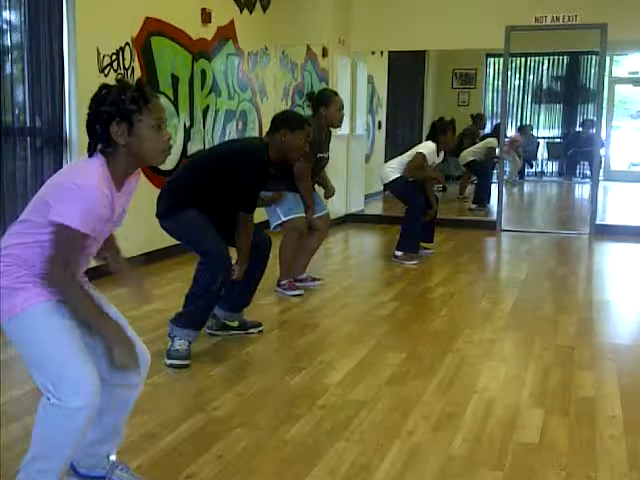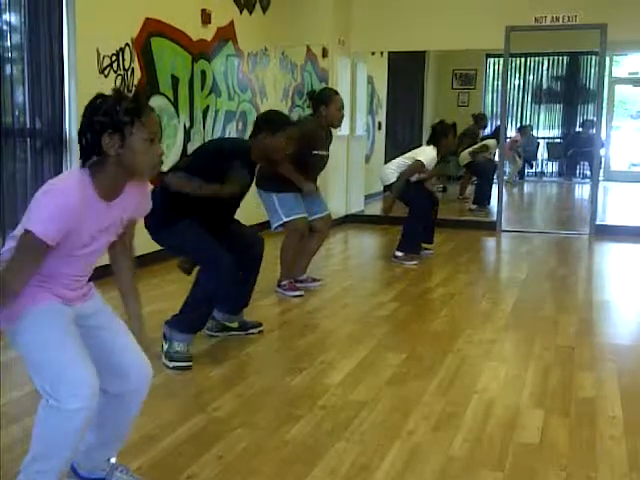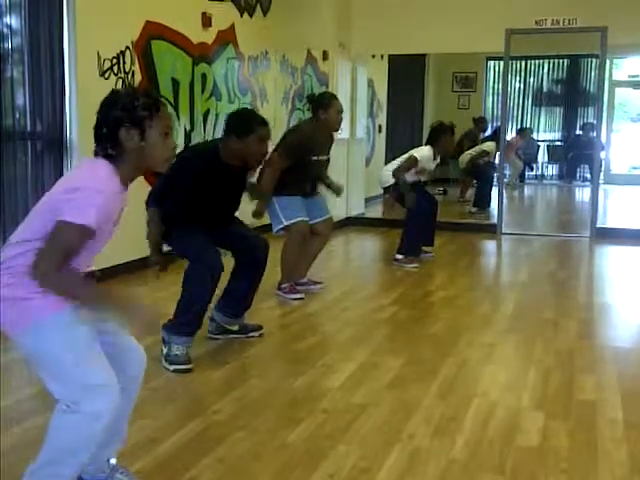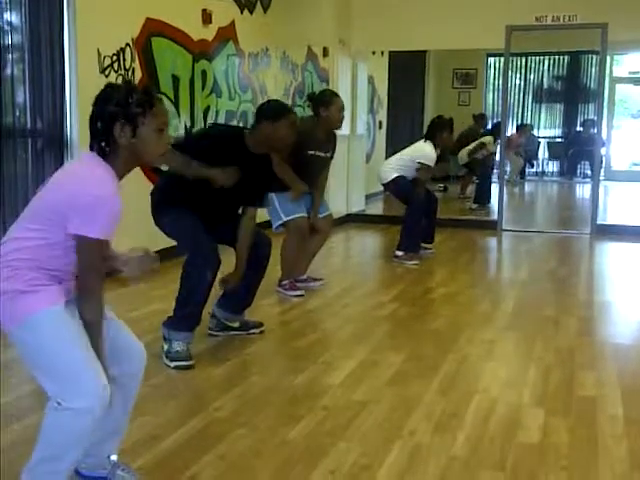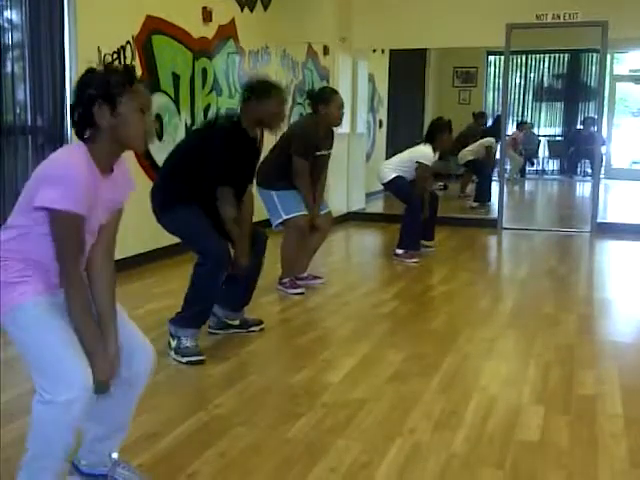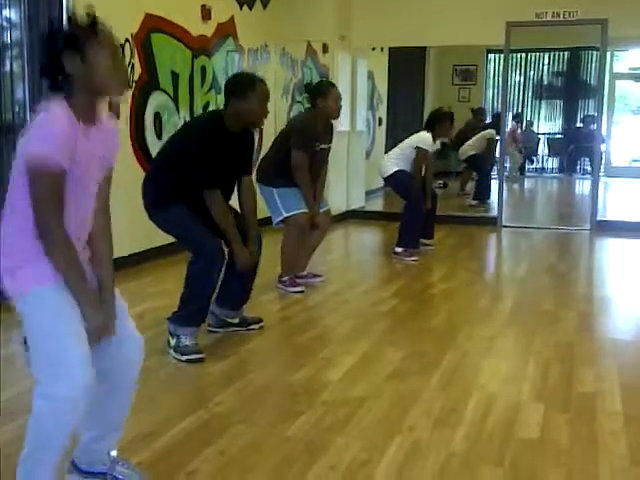
dt=0.4s
person 1, frame 1
left shoulder: (126, 178)
right shoulder: (87, 186)
right elbow: (58, 275)
left wrist: (117, 261)
right wrist: (112, 337)
left hip: (65, 285)
left knee: (132, 364)
right knee: (78, 390)
person 1, frame 2
left shoulder: (136, 190)
right shoulder: (65, 197)
left elbow: (122, 253)
left wrist: (137, 324)
left hip: (78, 294)
left knee: (134, 375)
right knee: (77, 392)
person 1, frame 3
left shoulder: (102, 172)
right shoulder: (100, 190)
right elbow: (44, 268)
right wrist: (122, 305)
left hip: (59, 288)
left knee: (129, 363)
right knee: (97, 396)
person 1, frame 4
left shoulder: (97, 171)
right shoulder: (99, 191)
right elbow: (89, 285)
left wrist: (121, 260)
right wrist: (97, 356)
left hip: (56, 285)
left knee: (127, 357)
right knee: (87, 392)
person 1, frame 5
left shoulder: (119, 174)
right shoulder: (69, 170)
left elbow: (100, 256)
right elbow: (72, 268)
left wrist: (110, 338)
right wrist: (95, 349)
left hip: (64, 282)
left knee: (137, 357)
right knee: (71, 385)
person 1, frame 6
left shoulder: (104, 124)
right shoulder: (54, 125)
left elbow: (98, 214)
right elbow: (48, 223)
left wrist: (107, 293)
right wrist: (90, 305)
left hip: (78, 258)
left knee: (125, 353)
right knee: (67, 381)
person 2, frame 1
left shoulder: (259, 153)
right shoulder: (255, 158)
left elbow: (239, 203)
right elbow: (244, 216)
left wrist: (271, 200)
right wrist: (242, 261)
left hip: (207, 205)
right hip: (178, 205)
left knee: (260, 243)
right knee: (217, 257)
left ankle: (225, 316)
right ankle: (181, 333)
person 2, frame 2
left shoulder: (250, 161)
right shoulder: (226, 152)
right elbow: (173, 180)
right wrist: (222, 190)
left hip: (203, 214)
right hip: (170, 217)
left knee: (250, 244)
right knee: (220, 264)
left ankle: (225, 317)
right ankle: (177, 336)
person 2, frame 3
left shoulder: (244, 160)
right shoulder: (198, 162)
right elbow: (157, 210)
right wrist: (157, 253)
left hip: (213, 215)
right hip: (174, 216)
left knee: (256, 248)
right knee: (208, 262)
left ankle: (226, 320)
right ankle: (176, 339)
person 2, frame 4
left shoulder: (264, 164)
right shoulder: (221, 137)
left elbow: (249, 212)
left wrist: (241, 266)
left hip: (212, 207)
right hip: (174, 203)
left knee: (260, 244)
right knee: (205, 254)
left ankle: (227, 316)
right ankle: (176, 334)
person 2, frame 5
left shoulder: (251, 140)
right shoulder: (223, 134)
left elbow: (245, 193)
right elbow: (224, 197)
left wrist: (245, 243)
right wrist: (239, 248)
left hip: (204, 199)
right hip: (173, 200)
left knee: (255, 243)
right knee: (216, 254)
left ankle: (227, 313)
right ankle: (183, 331)
person 2, frame 6
left shoulder: (244, 135)
right shoulder: (205, 134)
left elbow: (245, 185)
right elbow: (213, 196)
left wrist: (251, 239)
right wrist: (237, 246)
left hip: (201, 197)
right hip: (166, 198)
left knee: (250, 243)
right knee: (210, 251)
left ankle: (225, 313)
right ankle: (181, 330)
person 3, frame 1
left shoulder: (325, 133)
left elbow: (316, 167)
right elbow: (301, 173)
left wrist: (327, 184)
right wrist: (310, 206)
left hip: (298, 184)
right hip: (276, 183)
left knee: (321, 224)
right knee: (297, 226)
left ankle: (298, 274)
right ankle: (283, 280)
person 3, frame 2
left shoulder: (326, 133)
right shoulder: (304, 130)
left wrist: (308, 185)
right wrist: (302, 183)
left hip: (302, 186)
right hip: (277, 184)
left knee: (322, 225)
right knee: (298, 227)
left ankle: (298, 275)
right ankle: (284, 281)
person 3, frame 3
left shoulder: (327, 138)
right shoulder: (302, 135)
right elbow: (274, 167)
left wrist: (330, 184)
right wrist: (263, 202)
left hip: (305, 190)
right hip: (281, 189)
left knee: (323, 228)
right knee: (299, 231)
left ankle: (299, 278)
right ankle: (284, 284)
person 3, frame 4
left shoulder: (330, 137)
right shoulder: (302, 130)
left elbow: (322, 173)
left wrist: (316, 207)
right wrist: (295, 184)
left hip: (306, 187)
left knee: (323, 225)
right knee: (299, 227)
left ankle: (300, 275)
right ankle: (285, 281)
person 3, frame 5
left shoulder: (328, 133)
right shoulder: (304, 131)
left elbow: (322, 171)
right elbow: (300, 173)
left wrist: (317, 204)
right wrist: (310, 206)
left hip: (301, 184)
right hip: (275, 182)
left knee: (323, 222)
right knee: (298, 224)
left ankle: (300, 273)
right ankle: (285, 279)
person 3, frame 6
left shoulder: (327, 126)
right shoulder: (304, 125)
left elbow: (322, 164)
right elbow: (299, 166)
left wrist: (318, 198)
right wrist: (309, 200)
left hip: (302, 180)
right hip: (276, 178)
left knee: (323, 220)
right knee: (299, 222)
left ankle: (299, 271)
right ankle: (285, 277)
person 4, frame 1
left shoulder: (440, 153)
right shoulder: (429, 149)
left elbow: (426, 179)
right elbow: (407, 171)
left wrist: (433, 203)
right wrist: (432, 175)
left hip: (408, 176)
right hip: (392, 174)
left knee: (429, 203)
right knee: (416, 204)
left ankle: (421, 243)
right ankle: (402, 252)
person 4, frame 2
left shoulder: (435, 152)
right shoulder: (430, 155)
right elbow: (403, 176)
right wrist: (391, 199)
left hip: (407, 176)
right hip: (392, 175)
left knee: (431, 201)
right knee: (420, 205)
left ankle: (421, 244)
right ankle: (403, 252)
person 4, frame 3
left shoulder: (436, 155)
right shoulder: (425, 153)
left elbow: (421, 175)
right elbow: (397, 171)
right wrist: (407, 194)
left hip: (407, 179)
right hip: (391, 177)
left knee: (430, 204)
right knee: (418, 207)
left ankle: (421, 246)
right ankle: (403, 255)
person 4, frame 4
left shoulder: (428, 145)
right shoulder: (429, 152)
left elbow: (421, 180)
right elbow: (421, 182)
right wrist: (419, 204)
left hip: (404, 174)
right hip: (391, 174)
left knee: (431, 200)
right knee: (418, 204)
left ankle: (422, 242)
right ankle: (403, 252)
person 4, frame 5
left shoulder: (433, 151)
right shoulder: (427, 153)
left elbow: (427, 181)
right elbow: (419, 183)
left wrist: (426, 207)
right wrist: (421, 207)
left hip: (404, 175)
right hip: (390, 174)
left knee: (432, 199)
right knee: (415, 204)
left ankle: (422, 240)
right ankle: (402, 250)
person 4, frame 6
left shoulder: (435, 141)
right shoulder: (425, 139)
left elbow: (429, 172)
right elbow: (417, 171)
left wrist: (428, 198)
right wrist: (421, 199)
left hip: (404, 169)
right hip: (391, 168)
left knee: (431, 198)
right knee: (415, 201)
left ankle: (422, 238)
right ankle: (402, 248)
